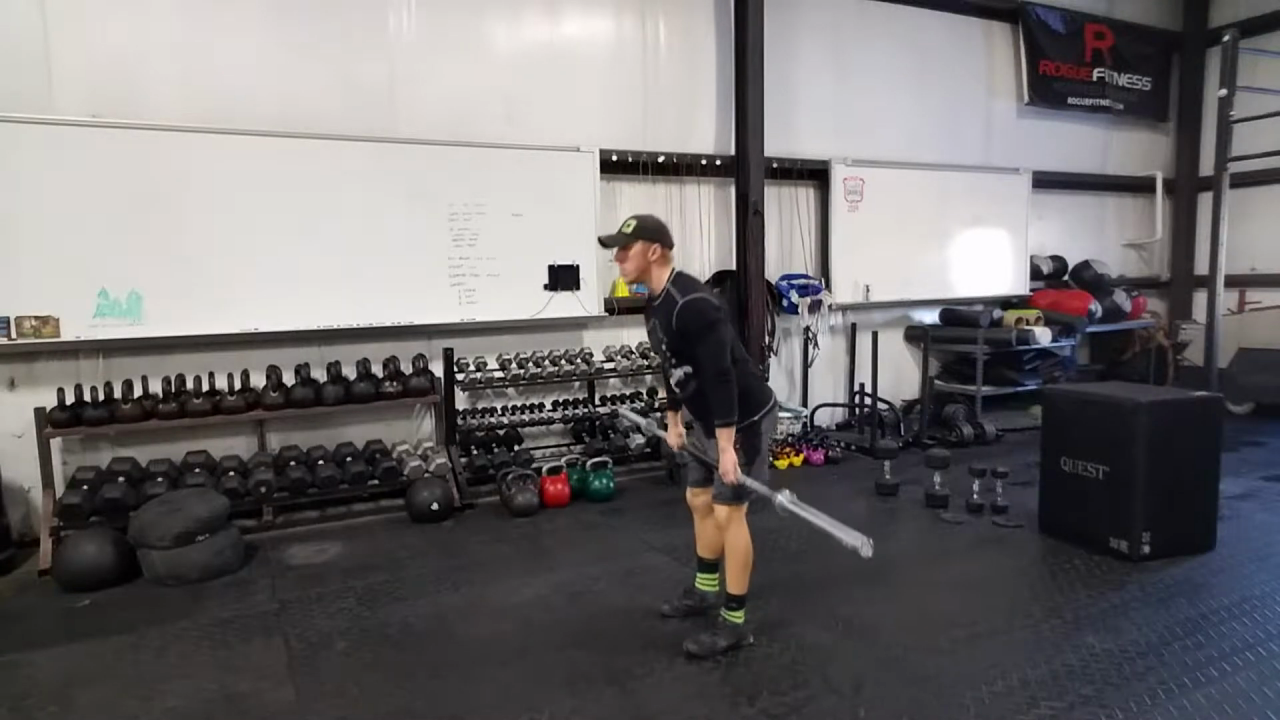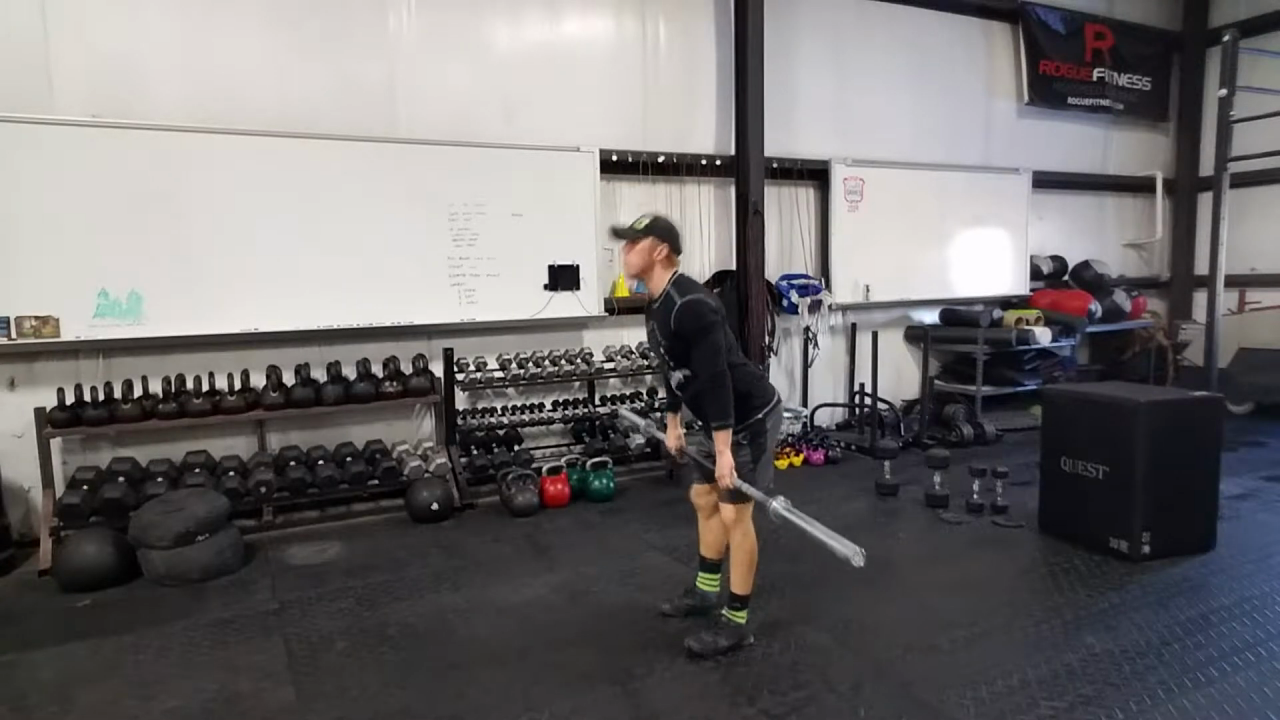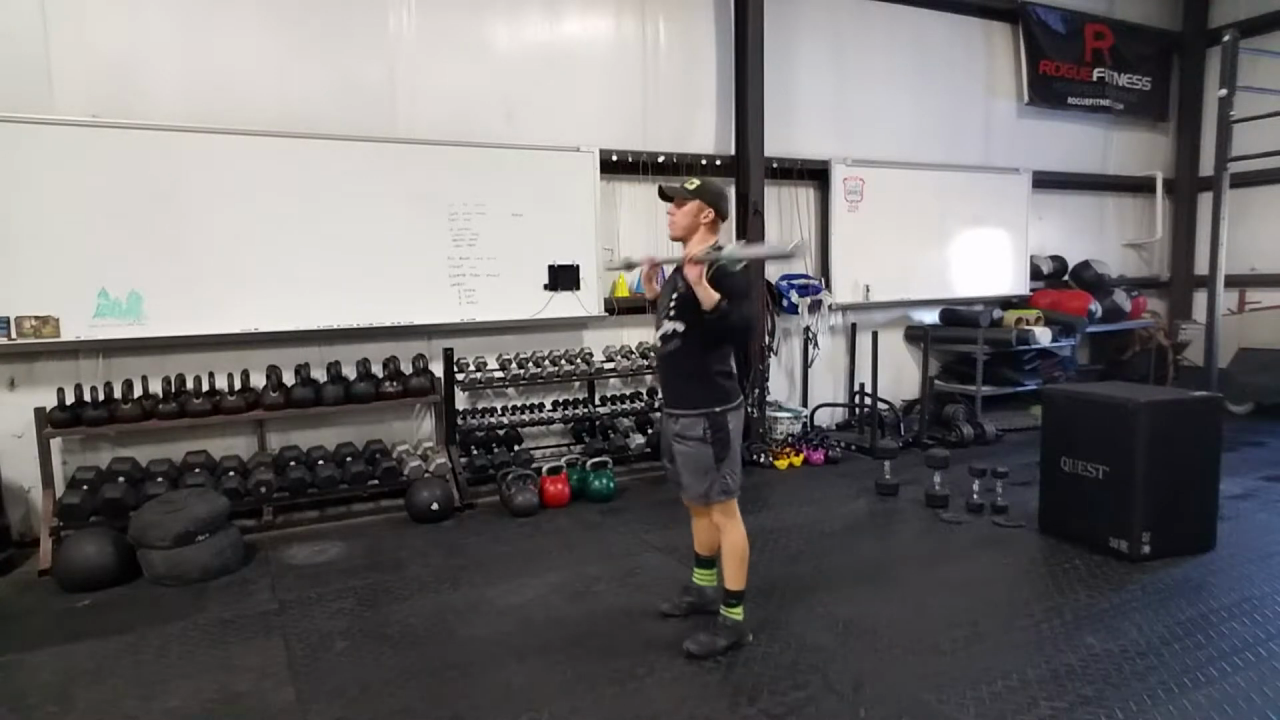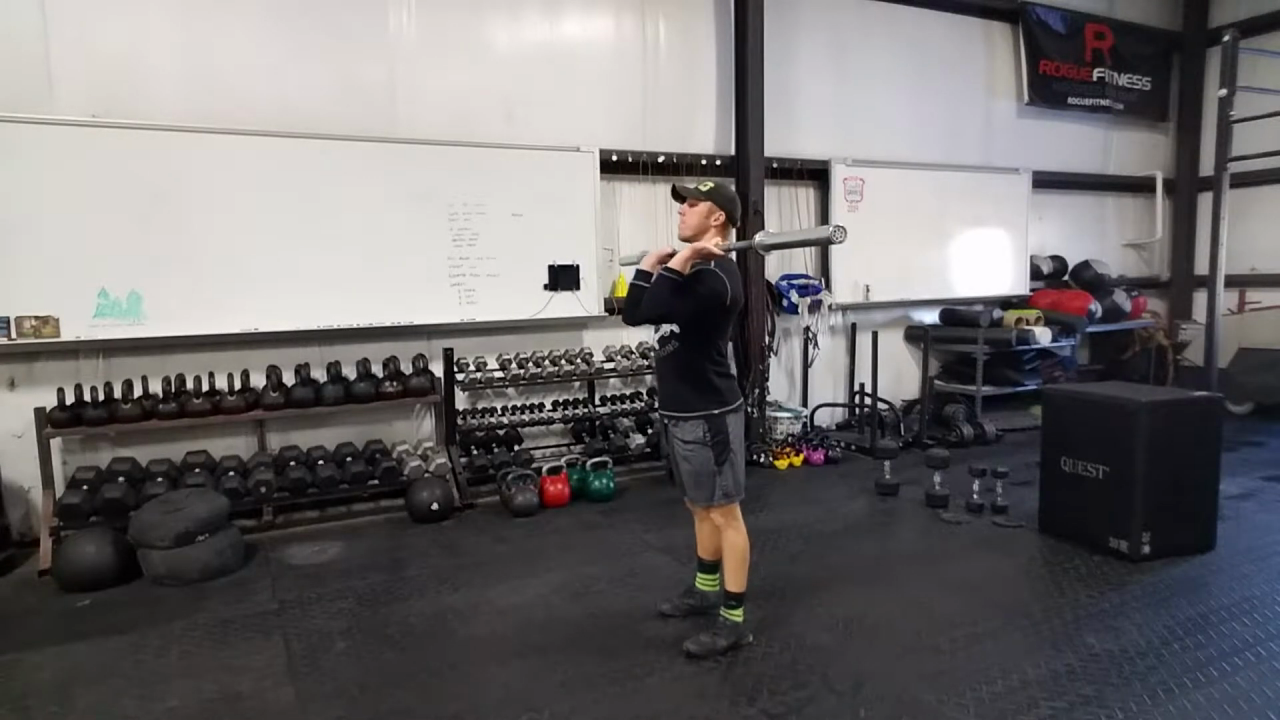
dt=0.5s
person 1, frame 1
left shoulder: (692, 304)
right shoulder: (655, 304)
left elbow: (721, 376)
left wrist: (727, 447)
right wrist: (673, 422)
left hip: (747, 417)
right hip: (710, 417)
left knee: (728, 511)
right knee: (699, 499)
left ankle: (733, 623)
right ankle: (705, 591)
person 1, frame 2
left shoulder: (690, 305)
right shoulder: (657, 307)
left elbow: (716, 378)
right elbow: (674, 371)
left wrist: (725, 451)
right wrist: (673, 423)
left hip: (750, 416)
right hip: (719, 417)
left knee: (733, 512)
right knee: (703, 499)
left ankle: (735, 622)
right ankle: (706, 591)
person 1, frame 3
left shoulder: (721, 271)
right shoulder: (681, 268)
left elbow: (738, 330)
left wrist: (701, 285)
right wrist: (651, 289)
left hip: (710, 412)
right hip: (677, 408)
left knee: (722, 510)
right knee: (696, 503)
left ankle: (733, 619)
right ankle: (703, 588)
person 1, frame 4
left shoulder: (714, 277)
right shoulder: (692, 271)
left elbow: (649, 310)
right elbow: (634, 312)
left wrist: (681, 260)
right wrist: (651, 262)
left hip: (709, 413)
right hip: (680, 411)
left knee: (723, 512)
right knee: (699, 508)
left ankle: (733, 621)
right ankle: (706, 590)
